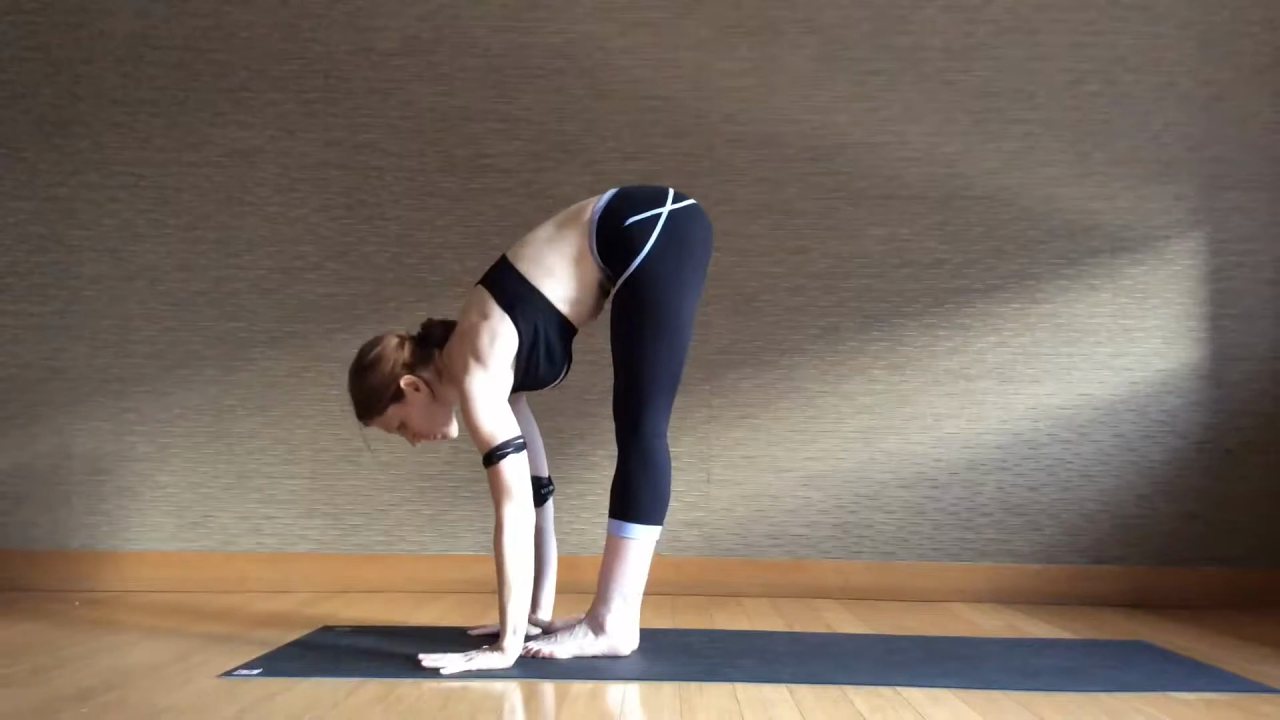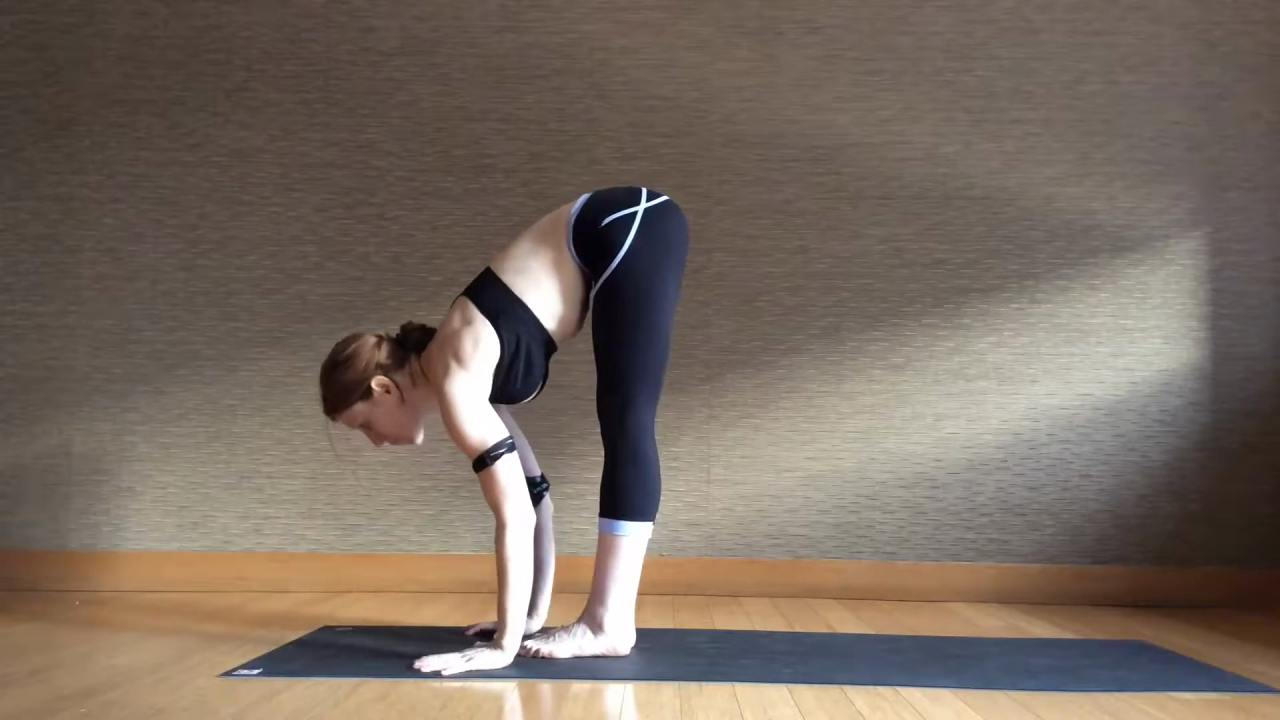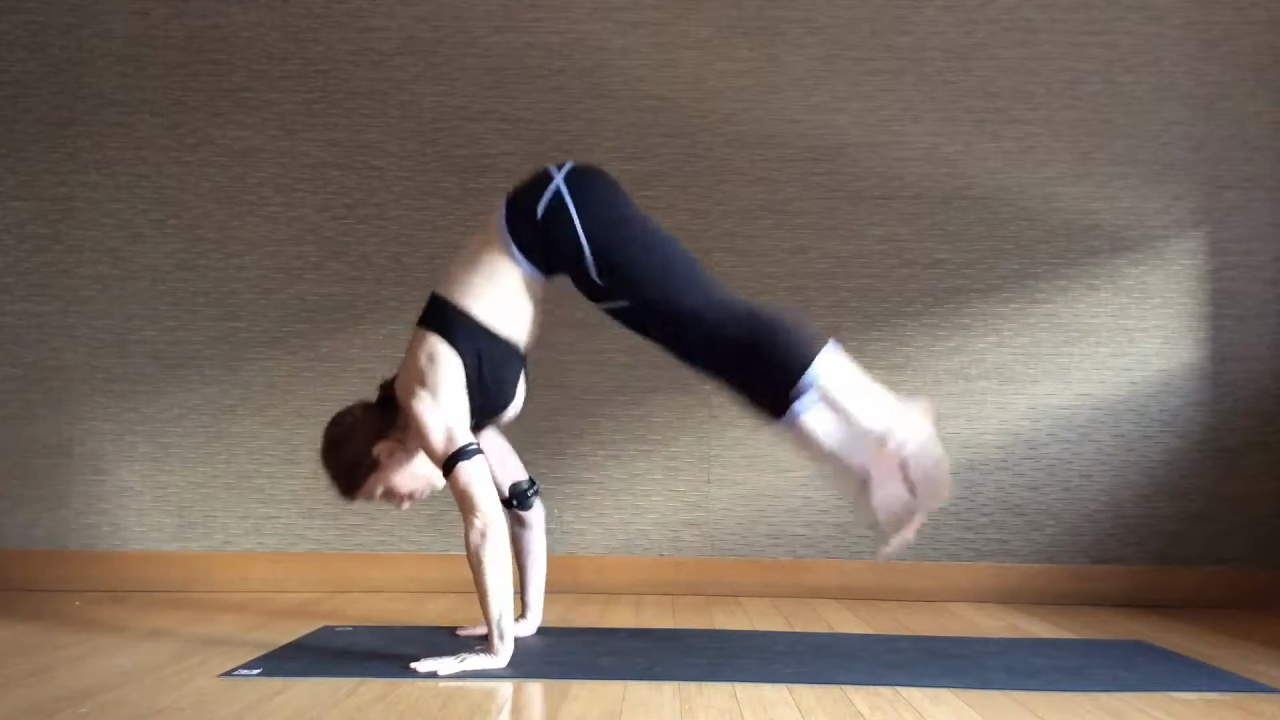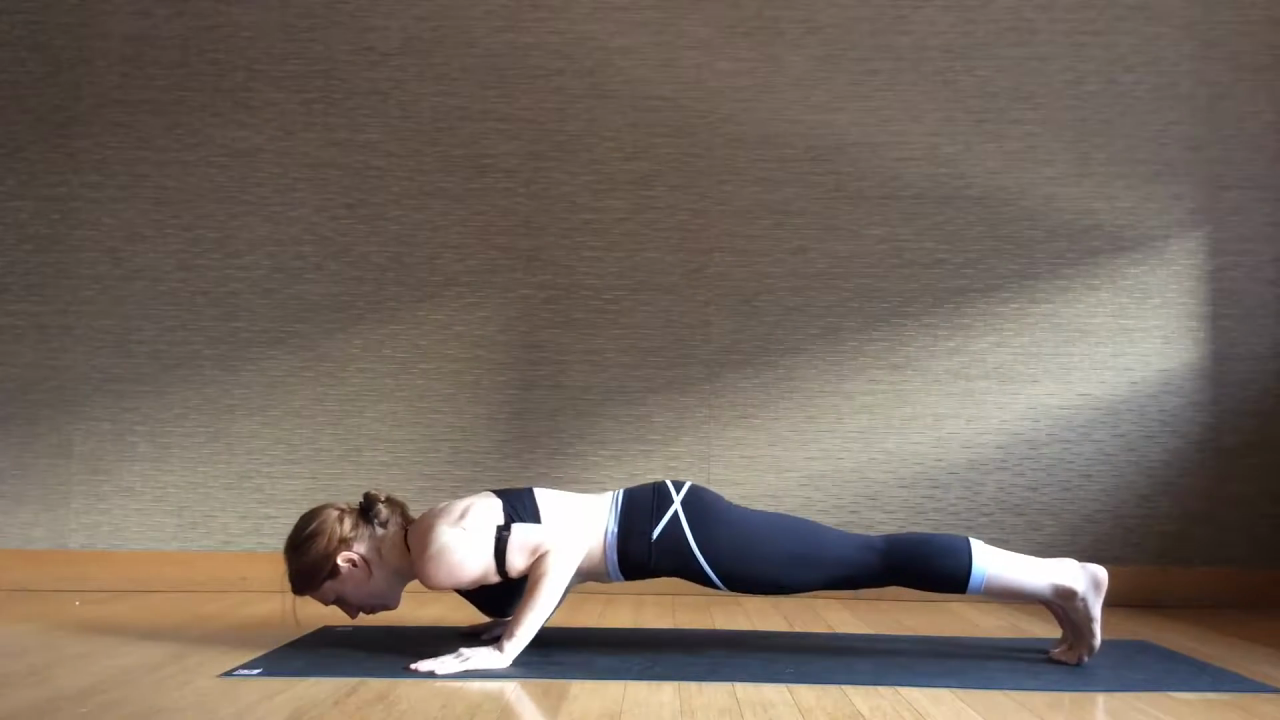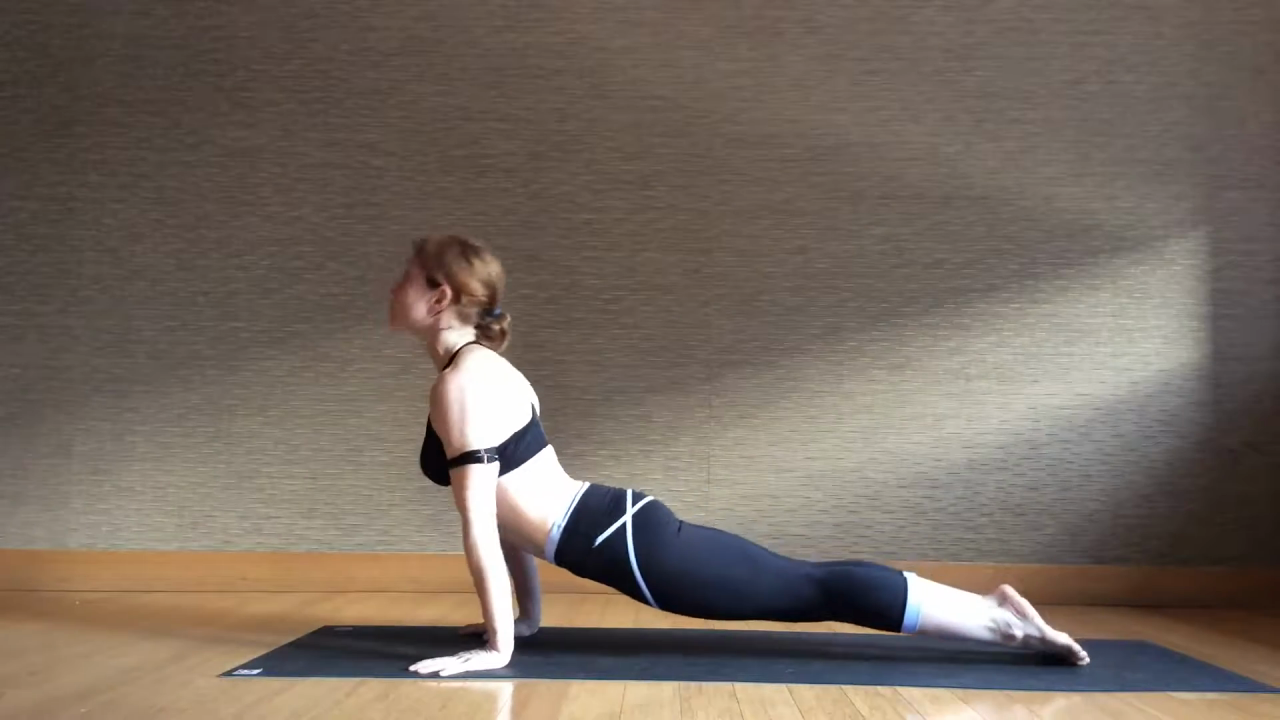
dt=1s
person 1, frame 1
left shoulder: (474, 376)
right shoulder: (491, 367)
left elbow: (517, 513)
right elbow: (537, 489)
left wrist: (509, 645)
right wrist: (538, 614)
left hip: (655, 231)
right hip: (650, 230)
left knee: (640, 431)
right knee: (636, 432)
left ankle: (611, 624)
right ankle: (615, 617)
person 1, frame 2
left shoulder: (454, 381)
right shoulder: (468, 374)
left elbow: (515, 517)
right elbow: (530, 491)
left wrist: (506, 645)
right wrist: (532, 616)
left hip: (634, 230)
right hip: (626, 232)
left knee: (626, 426)
right knee: (622, 428)
left ankle: (609, 625)
right ankle: (607, 618)
person 1, frame 3
left shoulder: (424, 407)
right shoulder: (454, 410)
left elbow: (484, 521)
right elbow: (524, 499)
left wrist: (498, 643)
right wrist: (527, 614)
left hip: (559, 208)
right hip: (552, 219)
left knee: (716, 327)
right knee: (713, 347)
left ankle: (893, 427)
right ankle: (865, 467)
person 1, frame 4
left shoulder: (435, 558)
right shoulder: (435, 529)
left elbow: (555, 551)
left wrist: (505, 648)
right wrist: (515, 614)
left hip: (673, 531)
right hip: (664, 517)
left knee: (868, 560)
right knee: (862, 561)
left ankle: (1062, 581)
right ankle: (1062, 577)
person 1, frame 5
left shoulder: (460, 383)
right shoulder: (483, 366)
left elbow: (478, 521)
right elbow: (508, 503)
left wrist: (497, 645)
right wrist: (526, 615)
left hip: (626, 544)
right hip: (623, 526)
left knee: (813, 592)
right knee: (809, 586)
left ankle: (1004, 625)
right ankle: (993, 612)
